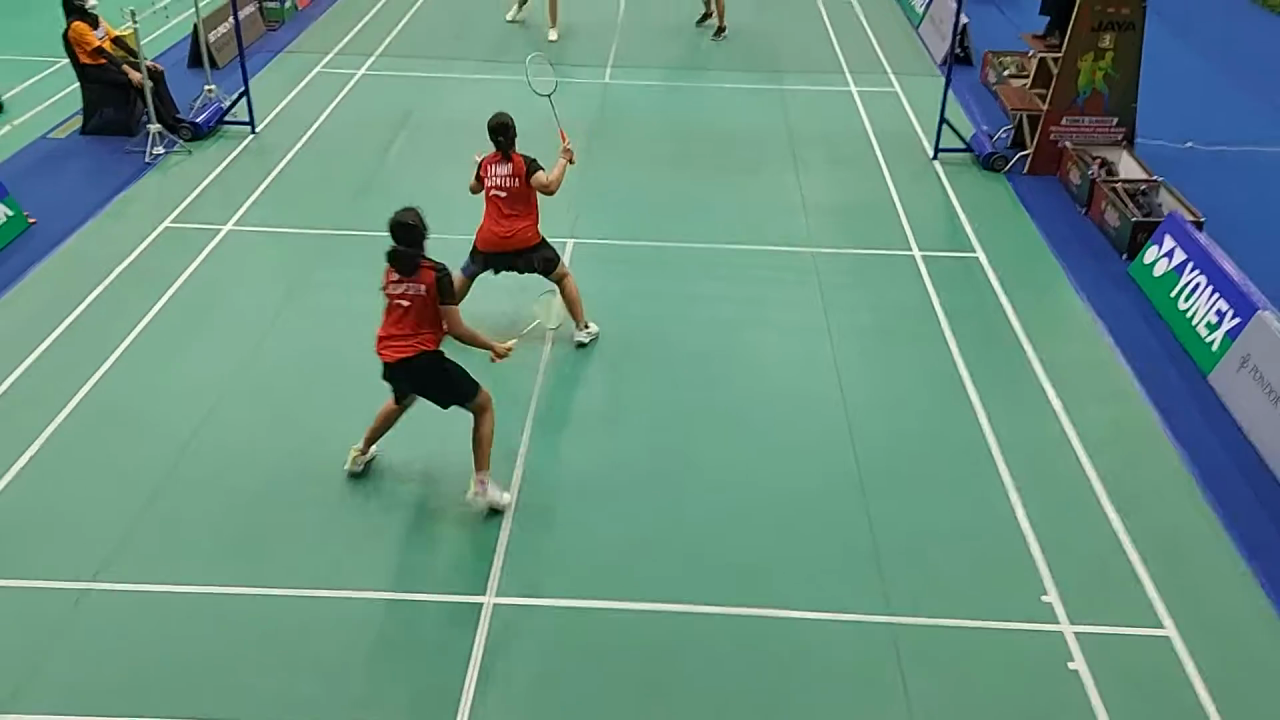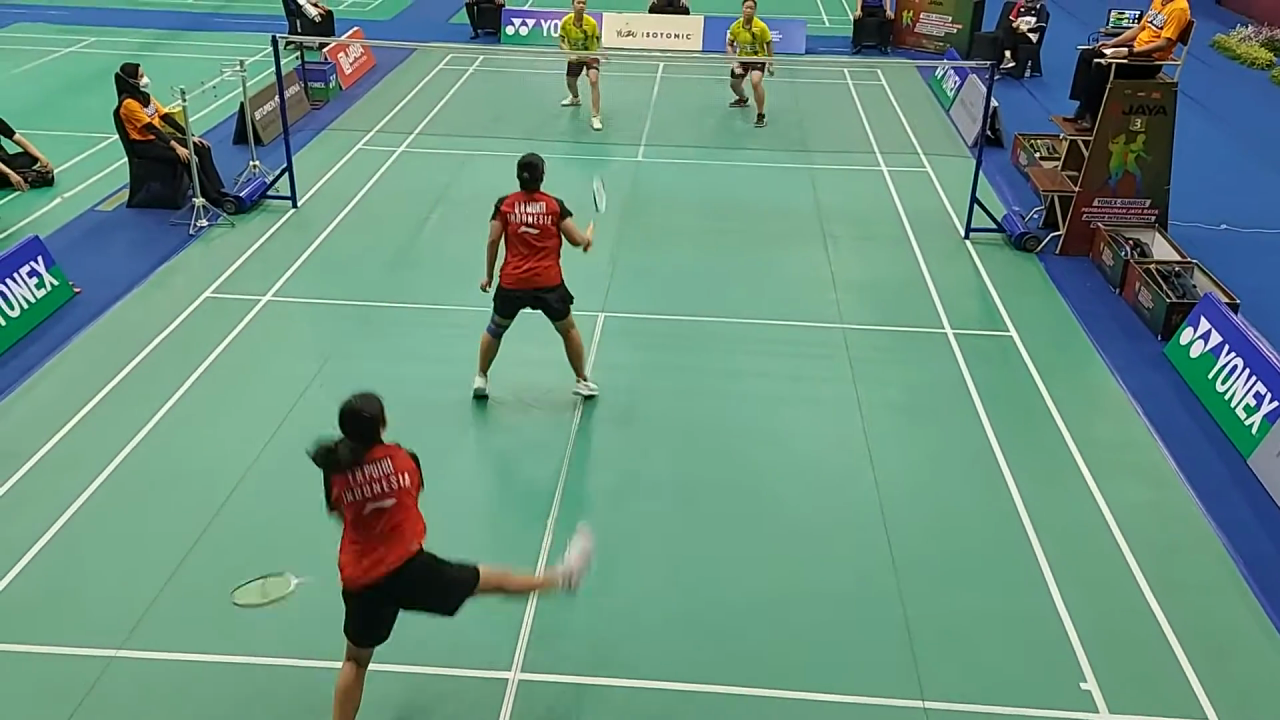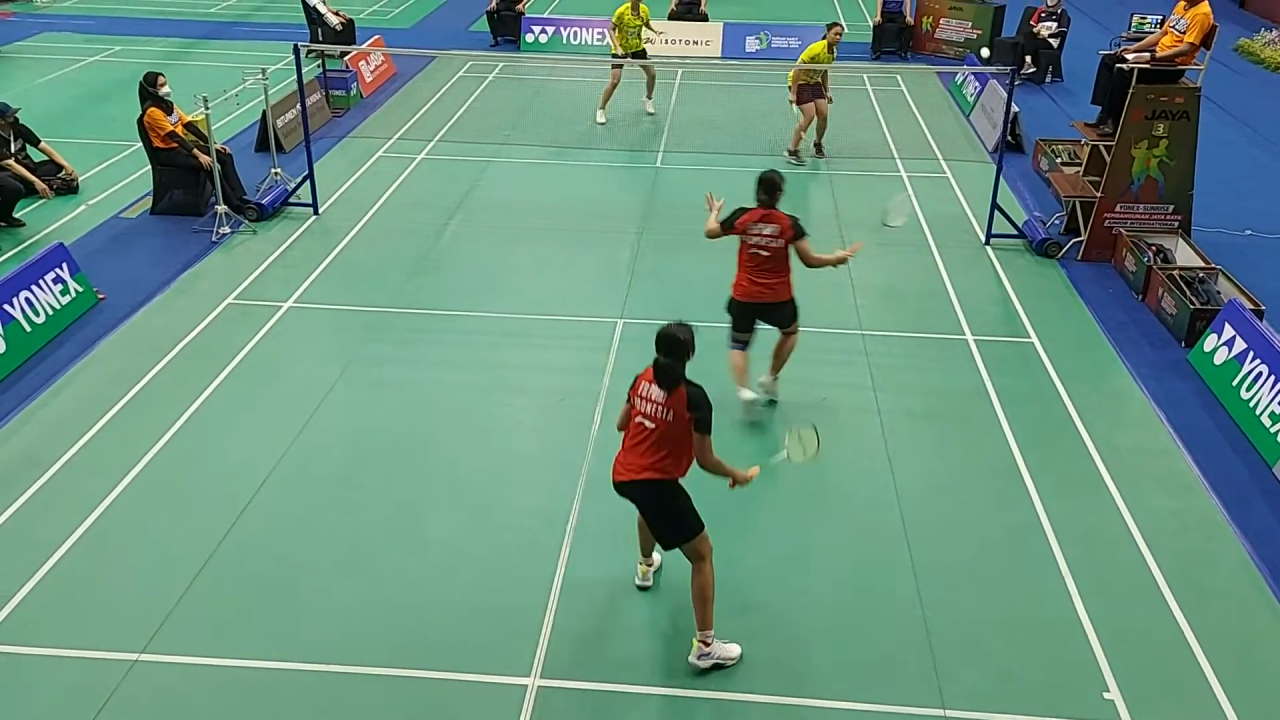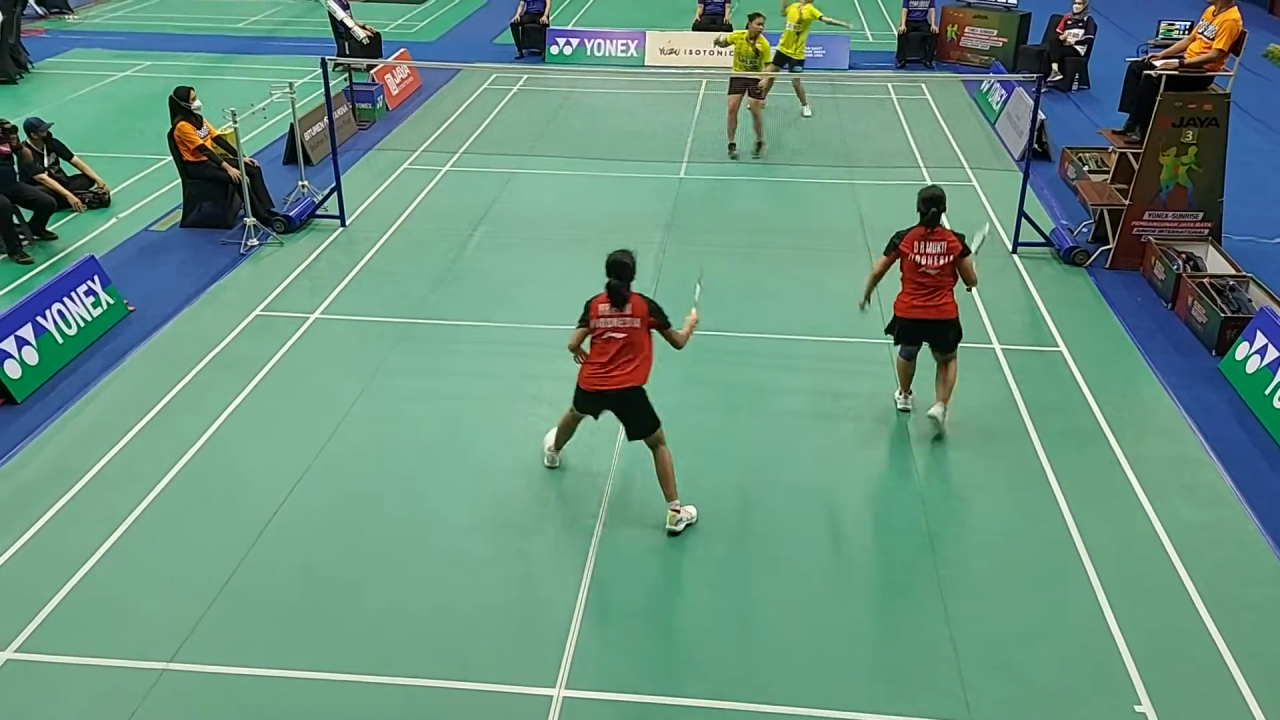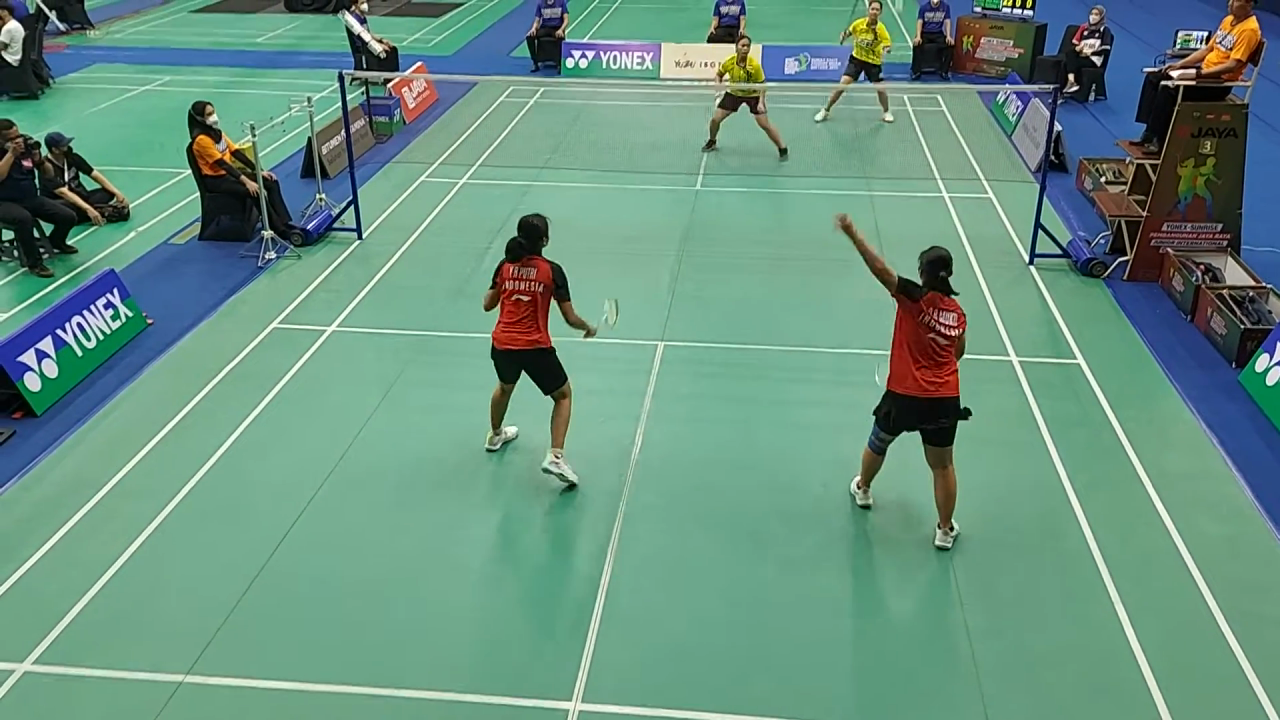
dt=1s
person 1, frame 1
left shoulder: (392, 271)
right shoulder: (438, 274)
right elbow: (455, 329)
right wrist: (494, 347)
left hip: (392, 362)
right hip: (423, 361)
left knee: (402, 401)
right knee: (483, 405)
left ankle: (359, 455)
right ankle: (482, 486)
person 1, frame 2
left shoulder: (335, 475)
right shoulder: (404, 459)
left hip: (361, 585)
right hip: (409, 569)
left knee: (356, 660)
right knee: (491, 580)
right ankle: (559, 579)
person 1, frame 3
left shoulder: (642, 379)
right shoulder: (693, 397)
right elbow: (705, 460)
right wrist: (738, 475)
left hip: (622, 476)
right hip: (657, 482)
right knee: (702, 555)
left ankle: (645, 568)
right ankle: (705, 646)
person 1, frame 4
left shoulder: (594, 304)
right shoulder: (647, 306)
left elbow: (573, 345)
right elbow: (679, 342)
left wrist: (581, 353)
right wrist: (690, 323)
left hip: (590, 385)
right hip: (628, 389)
left knee: (576, 413)
right knee: (658, 444)
left ankle: (553, 451)
right ankle: (675, 512)
person 1, frame 5
left shoulder: (505, 266)
right shoulder: (552, 271)
left elbow: (488, 305)
right elbow: (570, 318)
right wrist: (588, 328)
left hip: (502, 344)
right hip: (535, 348)
left knee: (505, 386)
right knee: (563, 396)
left ankle: (495, 435)
right ankle: (555, 457)
person 2, frame 1
left shoulder: (485, 164)
right shoulder: (526, 163)
left elbow: (474, 189)
right elbow: (549, 187)
right wrist: (563, 159)
left hip: (489, 243)
right hip: (525, 242)
left knee: (467, 274)
right knee: (563, 277)
right ankle: (583, 328)
person 2, frame 2
left shoulder: (504, 204)
right shoulder: (555, 205)
left elbow: (493, 241)
right elbow: (576, 240)
left wrist: (488, 275)
right wrist: (588, 236)
left hip: (512, 282)
right hip: (548, 282)
left knee: (495, 329)
right knee: (568, 330)
left ankle: (481, 379)
right ankle: (582, 381)
person 2, frame 3
left shoulder: (741, 217)
right shoulder: (789, 224)
left elbow: (710, 232)
right elbow: (810, 260)
left wrist: (714, 211)
right wrist: (838, 258)
left hip: (743, 296)
right hip: (776, 296)
left knee: (738, 344)
right knee: (790, 332)
left ankle: (744, 391)
right ankle: (771, 379)
person 2, frame 4
left shoulder: (903, 239)
right shoulder: (956, 241)
left elbow: (878, 272)
right elbow: (971, 280)
left wrist: (866, 295)
right wrist: (969, 284)
left hip: (907, 314)
right hip: (943, 316)
left knee: (906, 355)
right knee: (947, 362)
left ankle: (904, 396)
right ankle: (940, 407)
person 2, frame 5
left shoulder: (914, 296)
right shoulder: (958, 313)
left elbow: (880, 267)
left wrist: (852, 233)
left hip: (904, 395)
right hip: (945, 398)
left knee: (878, 444)
right knee: (942, 465)
left ankle: (863, 489)
right ankle: (945, 529)
